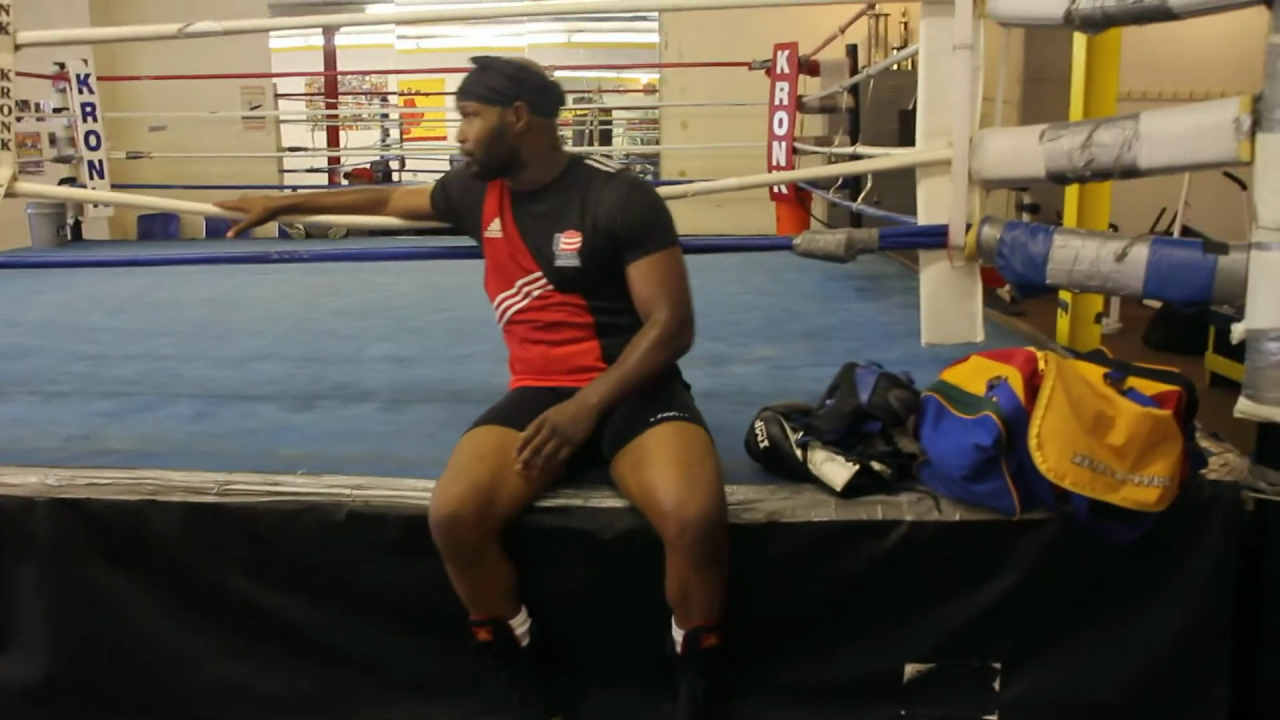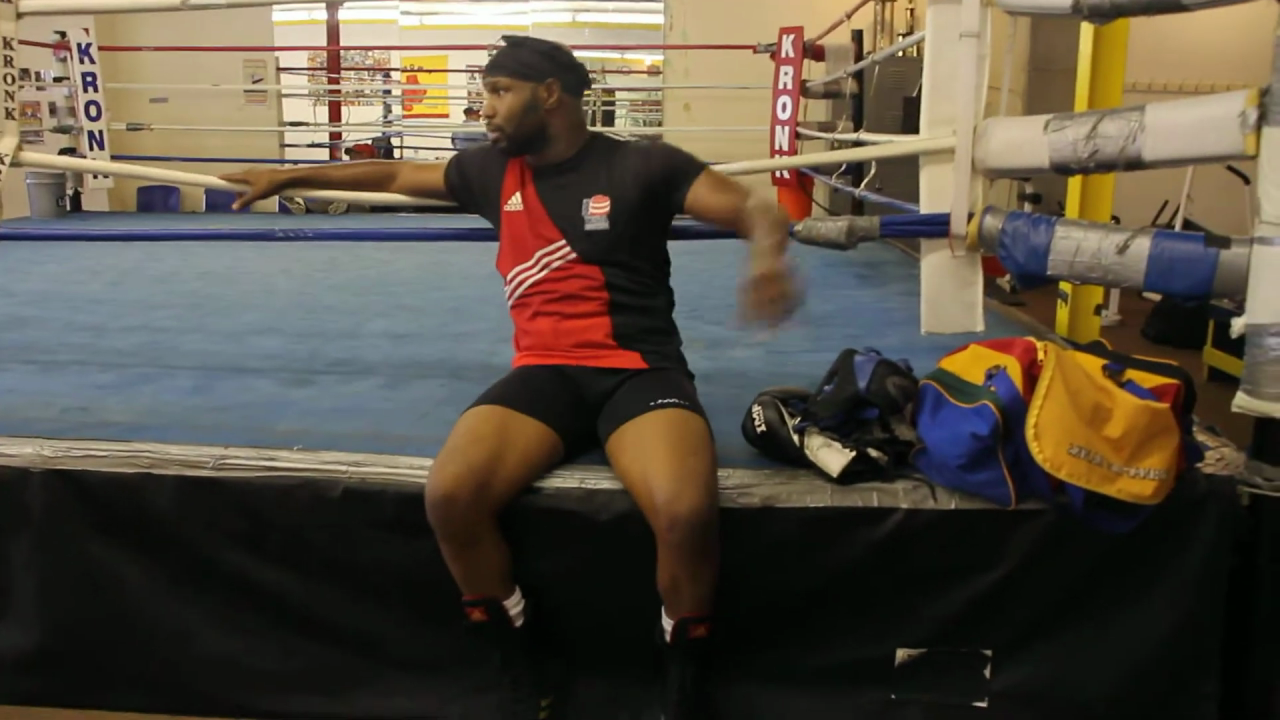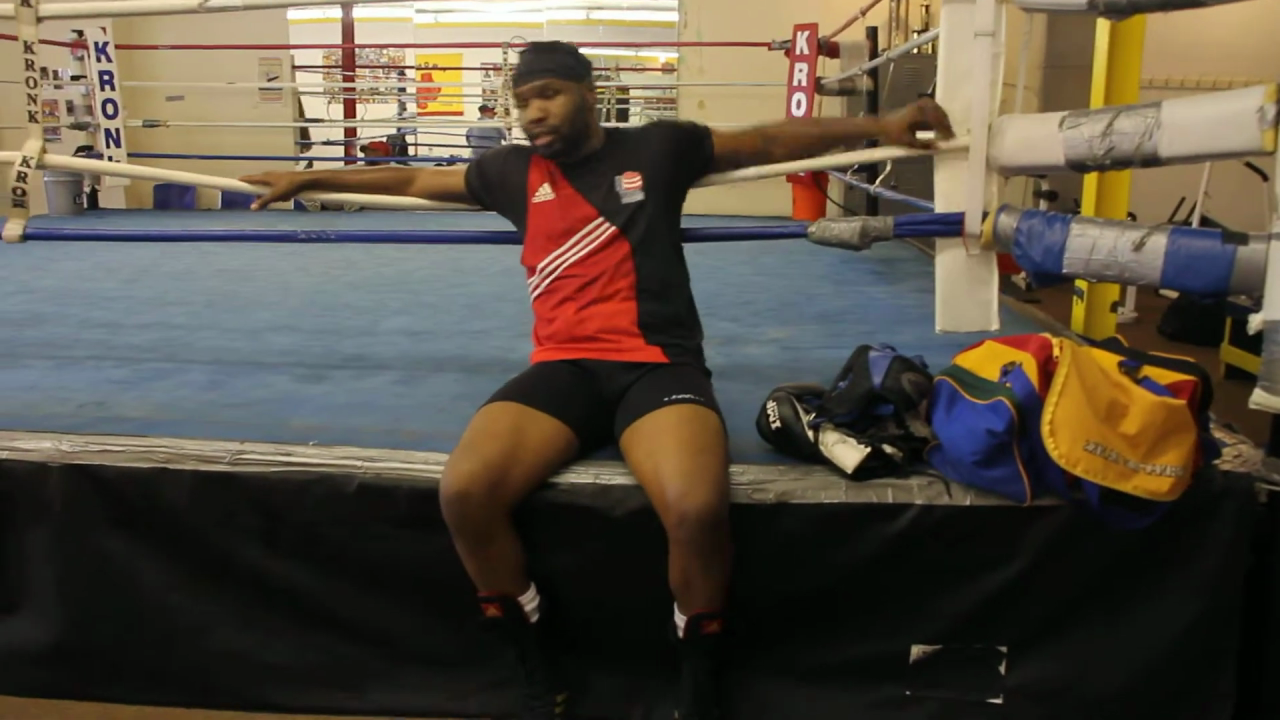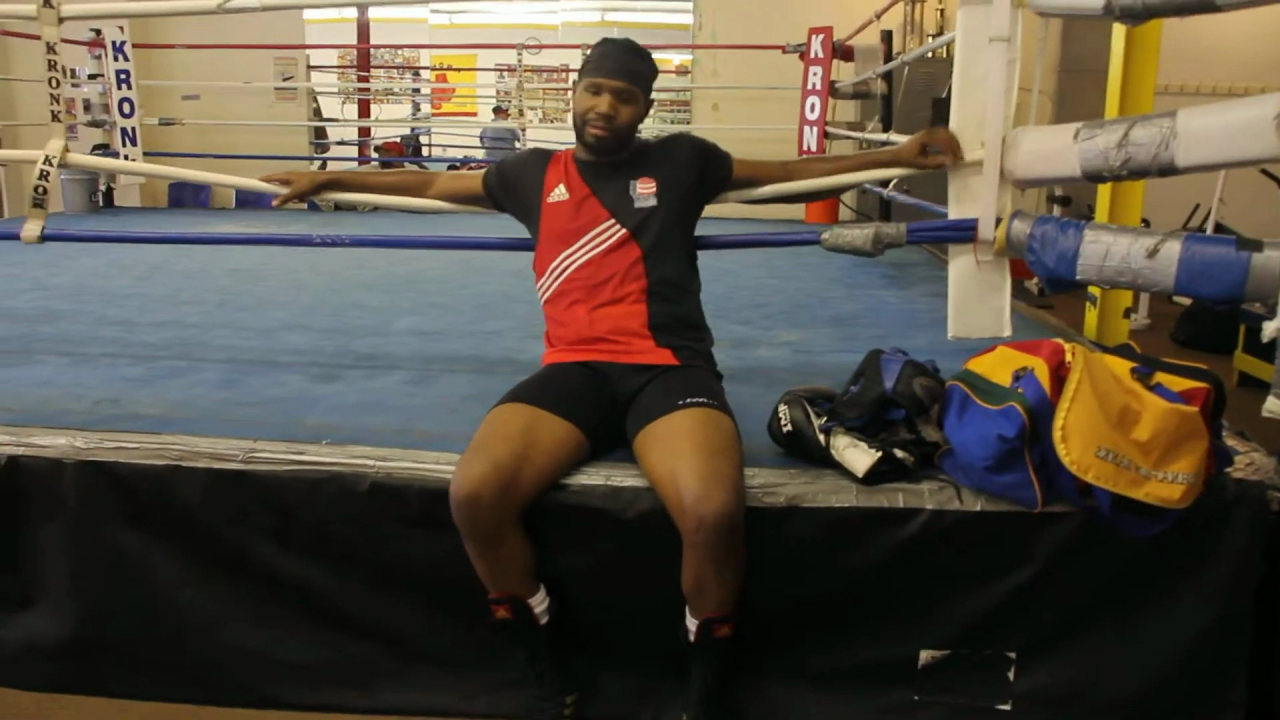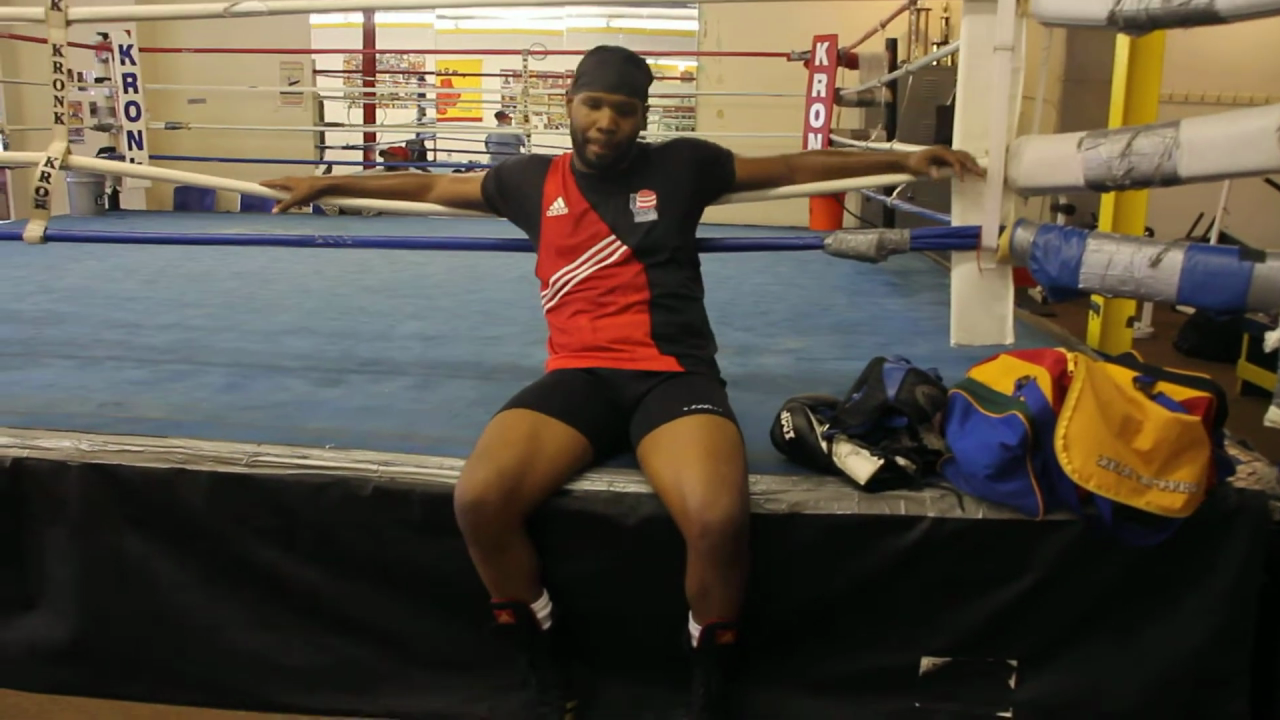
dt=0.4s
person 1, frame 1
left shoulder: (620, 199)
right shoulder: (478, 190)
left elbow: (671, 323)
right elbow: (390, 201)
left wrist: (595, 400)
right wrist: (284, 204)
left hip: (628, 389)
right hip: (539, 390)
left knee: (693, 518)
right knee: (452, 516)
person 1, frame 2
left shoulder: (635, 166)
right shoulder: (495, 170)
left elbow: (753, 210)
right elbow: (391, 173)
left wrist: (768, 250)
right wrist: (282, 178)
left hip: (641, 368)
right hip: (543, 371)
left knee: (688, 514)
right knee: (451, 495)
person 1, frame 3
left shoulder: (659, 147)
right shoulder: (515, 169)
left elbow: (768, 142)
right elbow: (416, 181)
left wrist: (878, 128)
right wrist: (309, 178)
left hip: (658, 365)
right hip: (563, 368)
left knee: (697, 510)
right knee: (463, 492)
person 1, frame 4
left shoulder: (681, 160)
right shoulder: (535, 172)
left elbow: (785, 174)
right elbow: (435, 184)
left wrist: (897, 153)
right wrist: (327, 178)
left hip: (670, 369)
right hip: (573, 369)
left knee: (714, 514)
right knee: (473, 494)
person 1, frame 5
left shoulder: (681, 165)
right shoulder: (533, 179)
left elbow: (789, 168)
right elbow: (431, 188)
left wrist: (902, 159)
right wrist: (325, 184)
left hip: (673, 375)
right hip: (577, 377)
left knee: (718, 521)
right knee: (477, 501)
